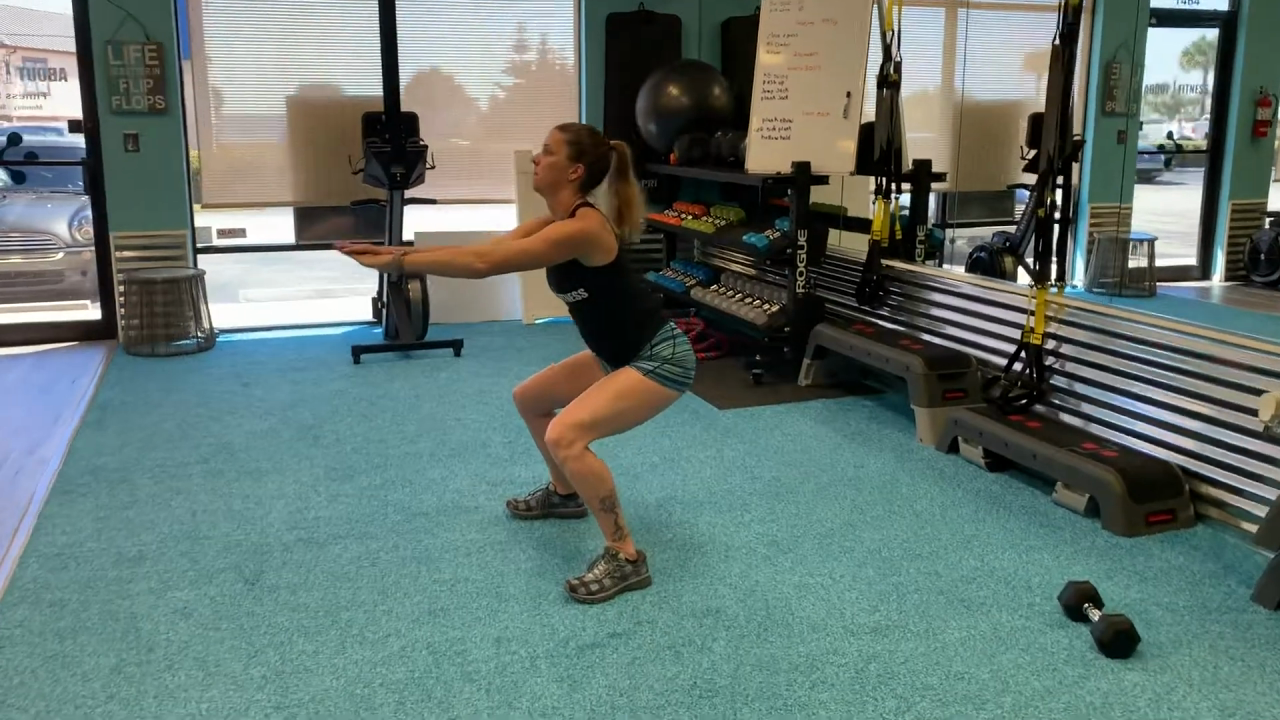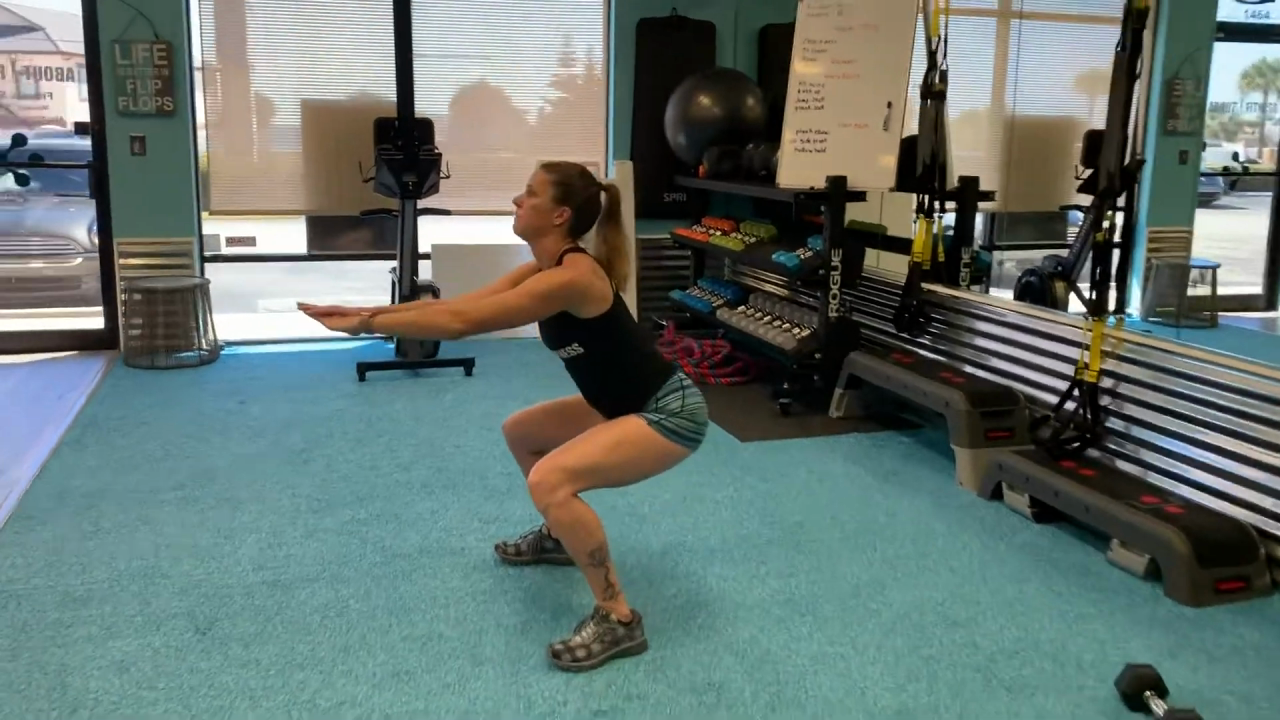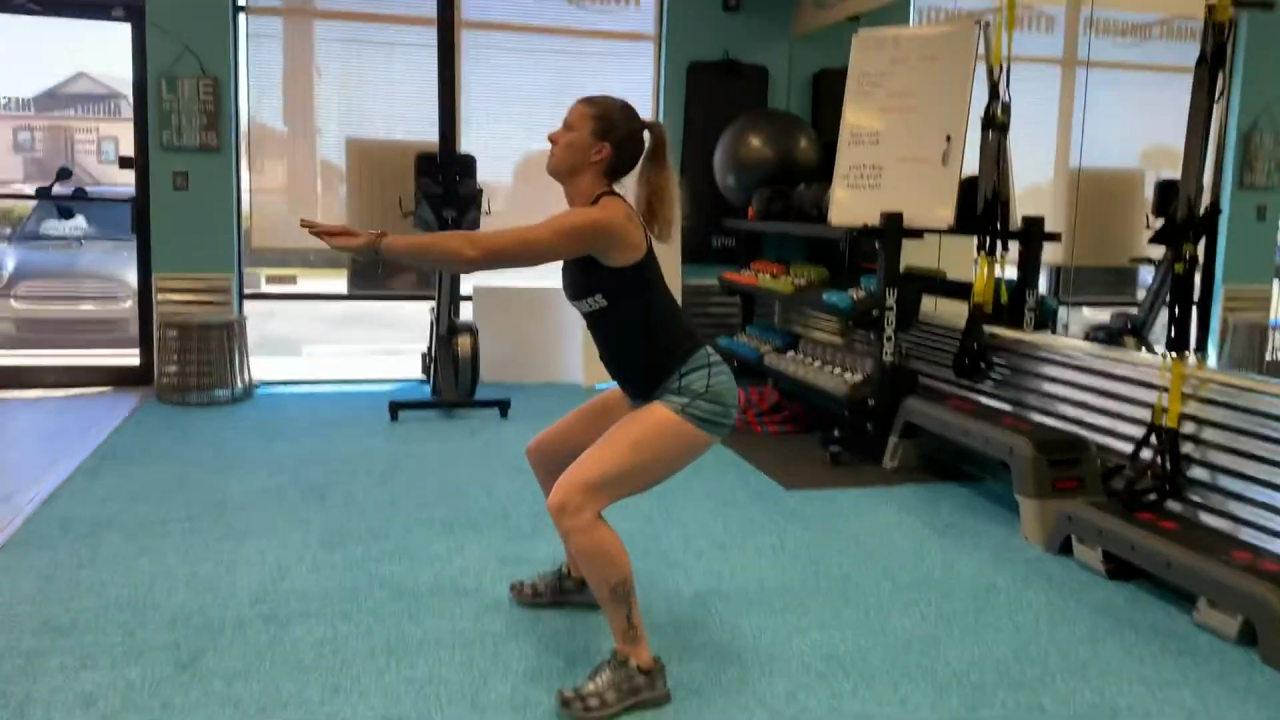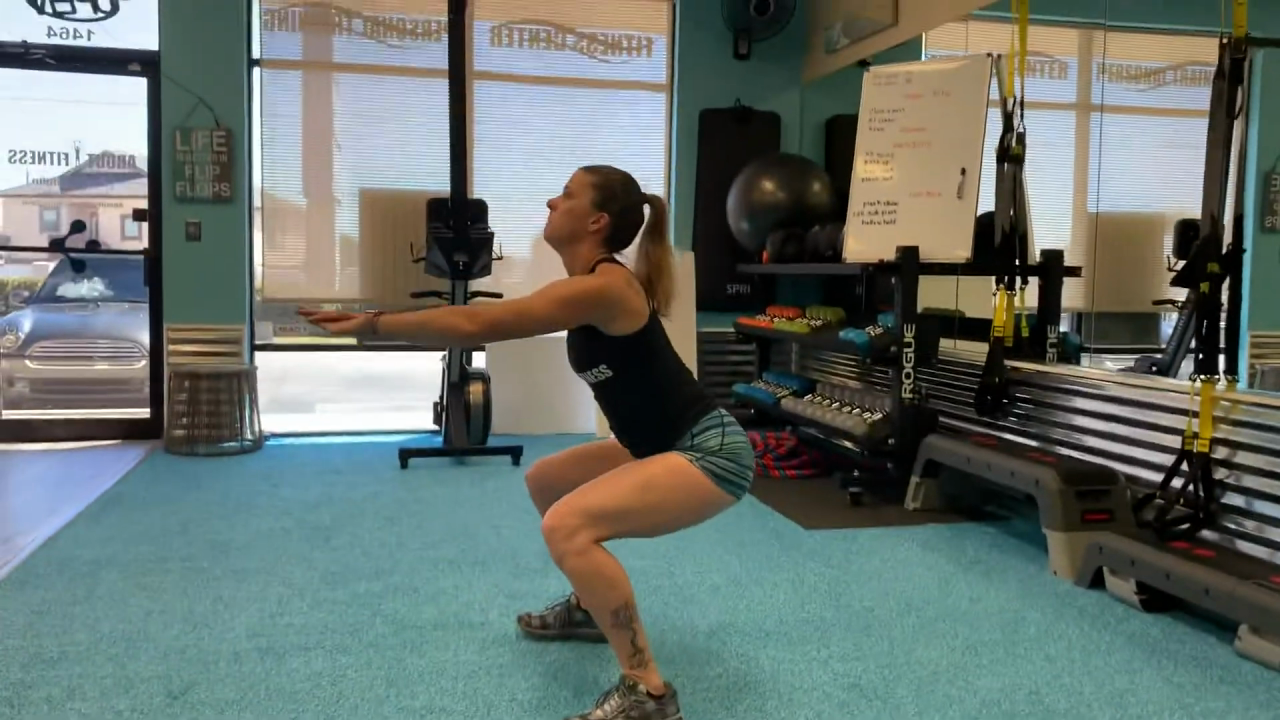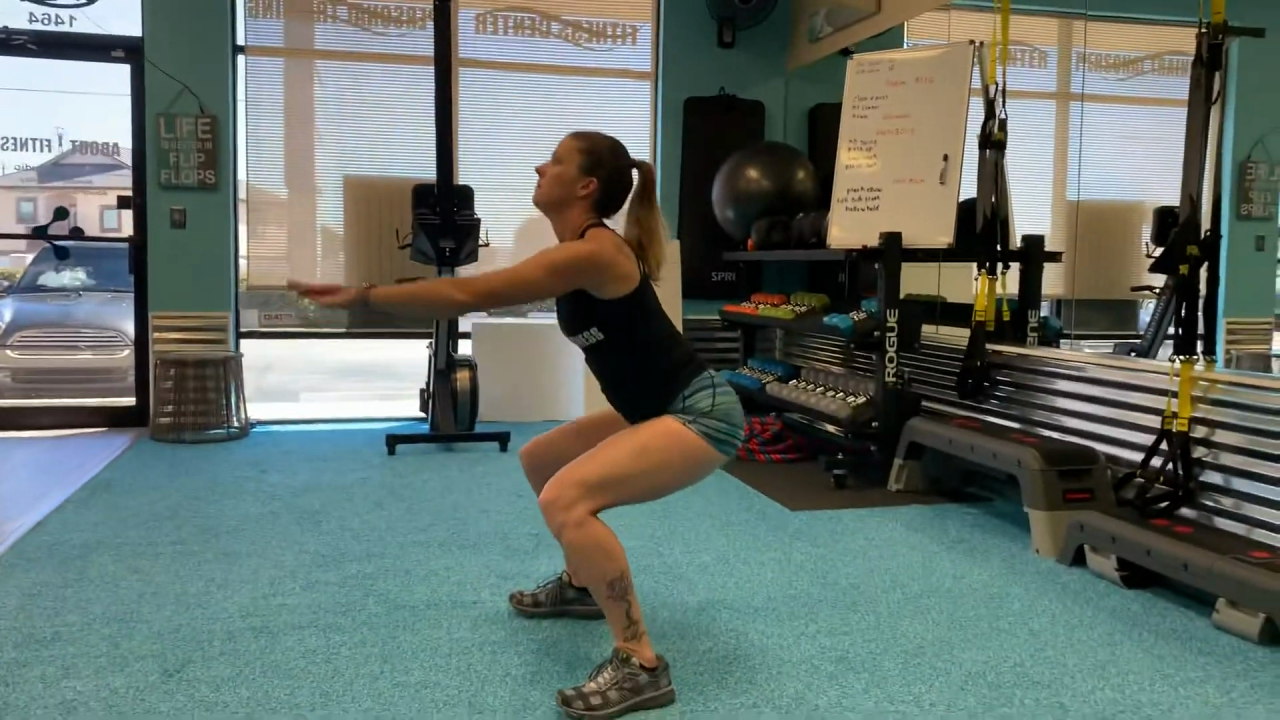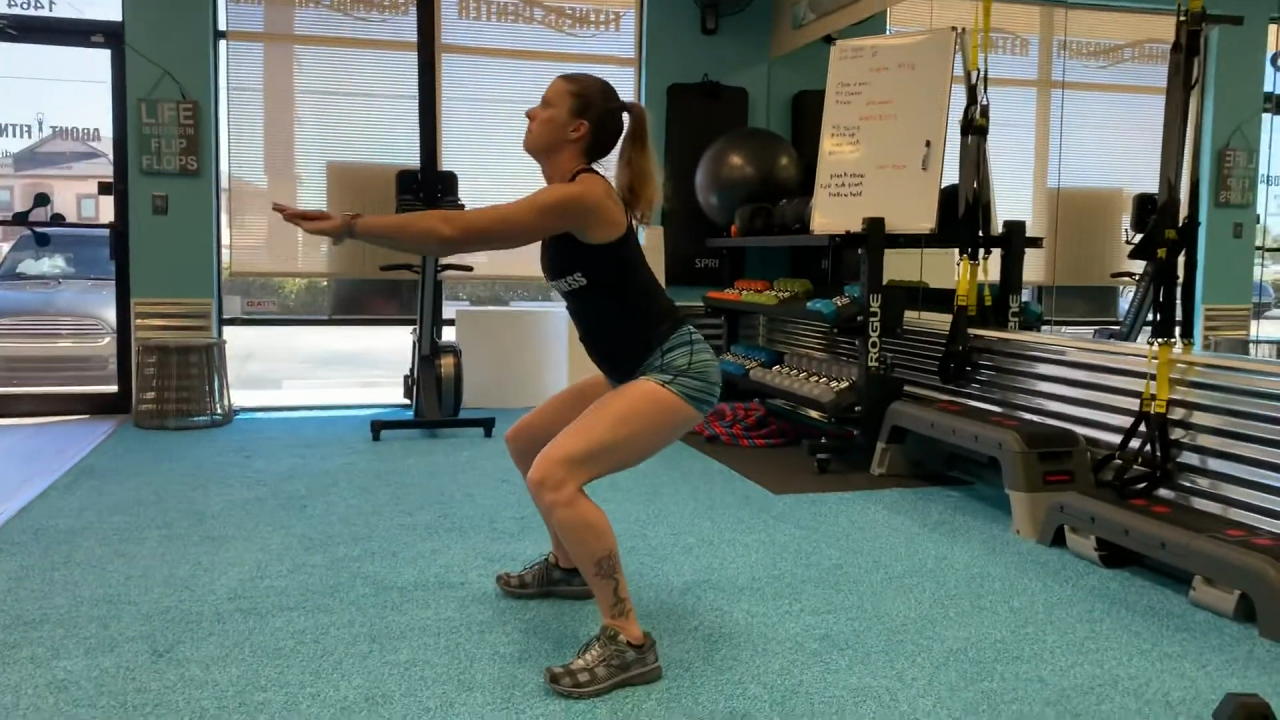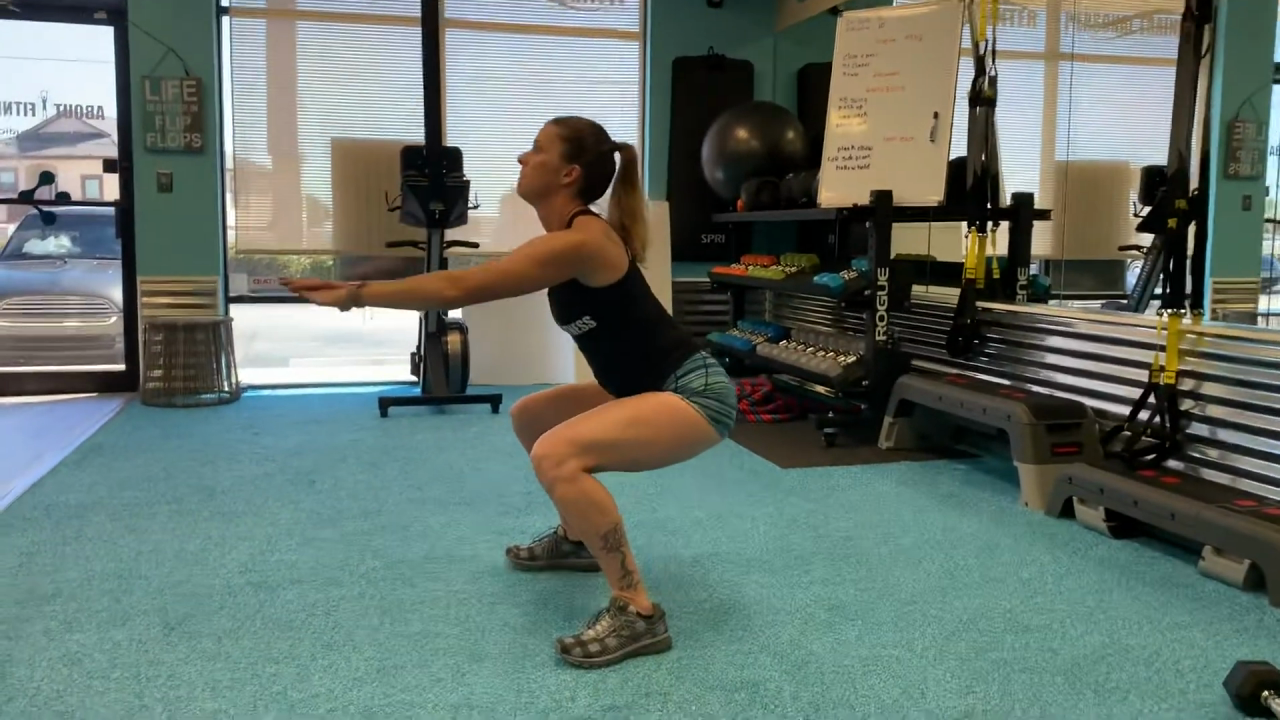
dt=0.5s
person 1, frame 1
left shoulder: (582, 229)
right shoulder: (557, 222)
left elbow: (483, 263)
right elbow: (486, 251)
left wrist: (397, 261)
right wrist: (398, 253)
left hip: (660, 358)
right hip: (619, 354)
left knee: (565, 436)
right knee: (529, 398)
left ankle: (625, 558)
right ankle: (564, 492)
person 1, frame 2
left shoulder: (571, 278)
right shoulder: (545, 270)
left elbow: (462, 322)
right elbow: (460, 304)
left wrist: (365, 323)
right wrist: (365, 311)
left hip: (671, 412)
right hip: (627, 404)
left knee: (550, 480)
right knee: (520, 432)
left ankle: (618, 621)
right ankle: (557, 537)
person 1, frame 3
left shoulder: (602, 220)
right shoulder: (583, 219)
left elbow: (478, 252)
right elbow: (488, 248)
left wrist: (373, 244)
right wrist: (378, 241)
left hip: (696, 391)
right hip: (653, 387)
left knee: (573, 500)
right knee: (545, 455)
left ankle: (638, 666)
right ankle: (579, 575)
person 1, frame 4
left shoulder: (603, 289)
right shoulder: (587, 287)
left elbow: (475, 325)
right elbow: (485, 320)
left wrist: (371, 324)
right wrist: (379, 324)
left hip: (713, 454)
right hip: (670, 446)
left knee: (567, 525)
right knee: (544, 482)
right ankle: (588, 608)
person 1, frame 5
left shoulder: (592, 252)
right shoulder: (579, 252)
left elbow: (469, 294)
right elbow: (479, 289)
left wrist: (362, 296)
right wrist: (370, 295)
left hip: (702, 415)
right hip: (660, 411)
left knee: (565, 499)
right knee: (540, 459)
left ankle: (640, 665)
right ankle: (581, 585)
person 1, frame 6
left shoulder: (581, 197)
right shoulder: (569, 197)
left elbow: (455, 231)
right elbow: (466, 235)
left wrist: (348, 227)
right wrist: (354, 228)
left hip: (678, 370)
right hip: (639, 369)
left knee: (552, 475)
right knee: (524, 441)
left ankle: (628, 643)
right ankle: (567, 564)
person 1, frame 7
left shoulder: (579, 242)
right shoulder: (568, 237)
left elbow: (460, 289)
right elbow: (472, 281)
left wrist: (354, 295)
right wrist: (362, 289)
left hip: (695, 393)
right hip: (653, 387)
left knee: (556, 454)
right knee: (529, 417)
left ankle: (637, 614)
right ankle: (577, 538)
